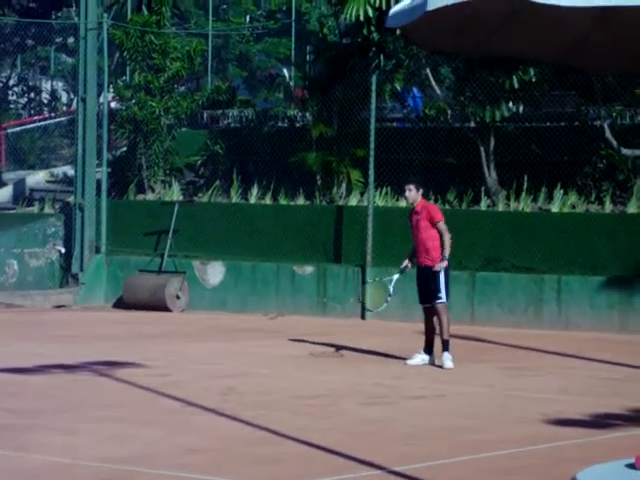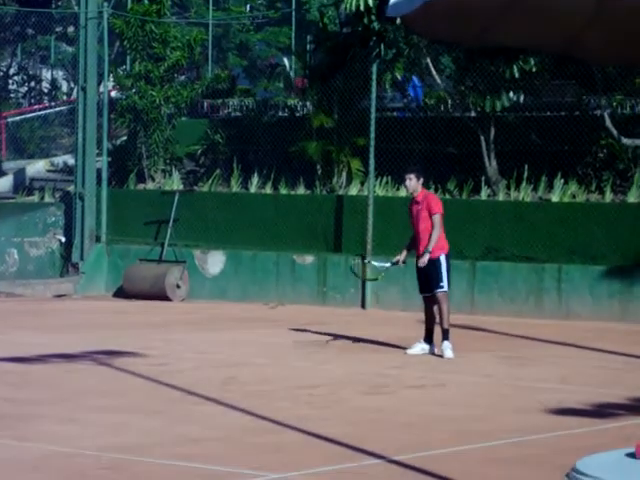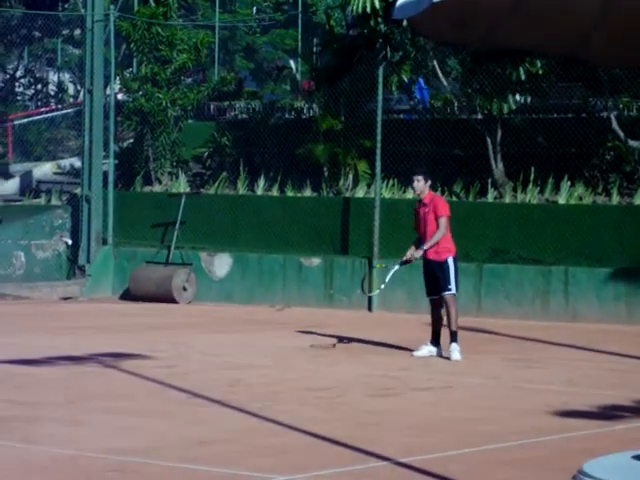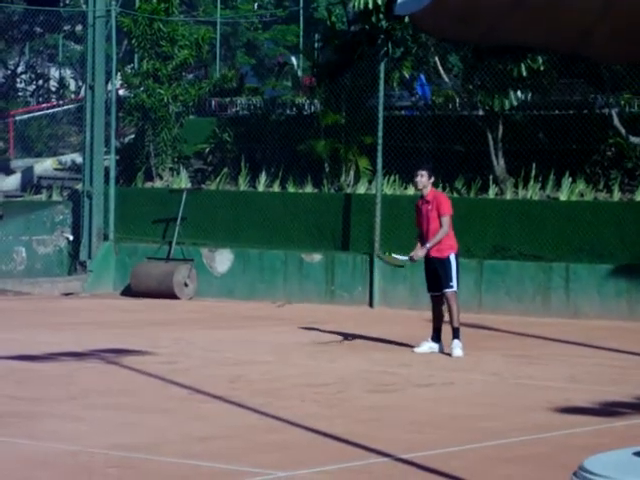
dt=0.2s
person 1, frame 1
left shoulder: (430, 209)
right shoulder: (413, 213)
left elbow: (446, 234)
left wrist: (444, 258)
right wrist: (410, 259)
left hip: (436, 266)
right hip: (422, 266)
left knee: (440, 306)
right knee: (427, 309)
left ankle: (446, 352)
right ankle: (427, 353)
person 1, frame 2
left shoulder: (431, 199)
right shoulder: (412, 204)
left elbow: (437, 228)
left wrist: (427, 253)
right wrist: (405, 252)
left hip: (436, 255)
right hip: (421, 257)
left knee: (440, 295)
right knee: (427, 299)
left ankle: (446, 342)
right ankle: (427, 342)
person 1, frame 3
left shoulder: (438, 201)
right shoulder: (418, 207)
left elbow: (442, 230)
left wrist: (422, 249)
right wrist: (412, 249)
left hip: (444, 256)
right hip: (428, 258)
left knee: (448, 297)
right knee: (434, 301)
left ankle: (454, 344)
right ankle: (434, 345)
person 1, frame 4
left shoulder: (441, 198)
right shoulder: (419, 203)
left elbow: (445, 229)
left wrist: (425, 247)
right wrist: (417, 247)
left hip: (446, 253)
right hip: (430, 255)
left knee: (450, 294)
right knee: (435, 298)
left ankle: (456, 340)
right ankle: (435, 341)
